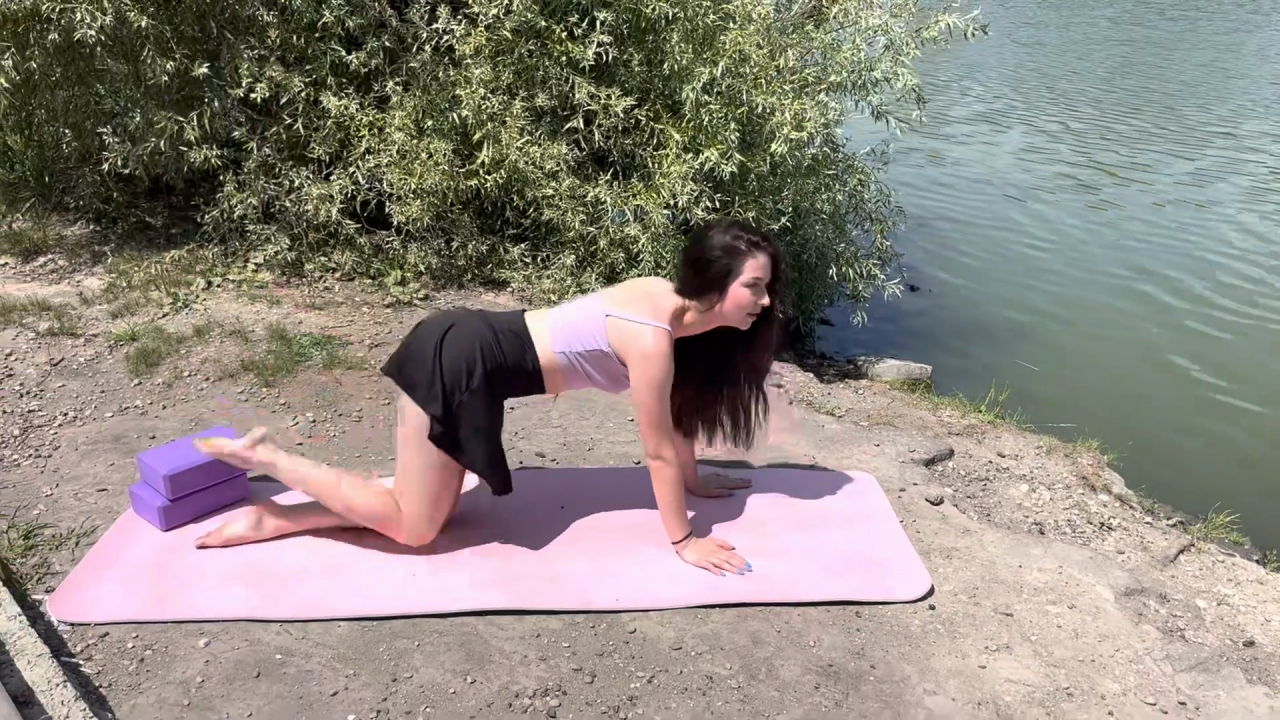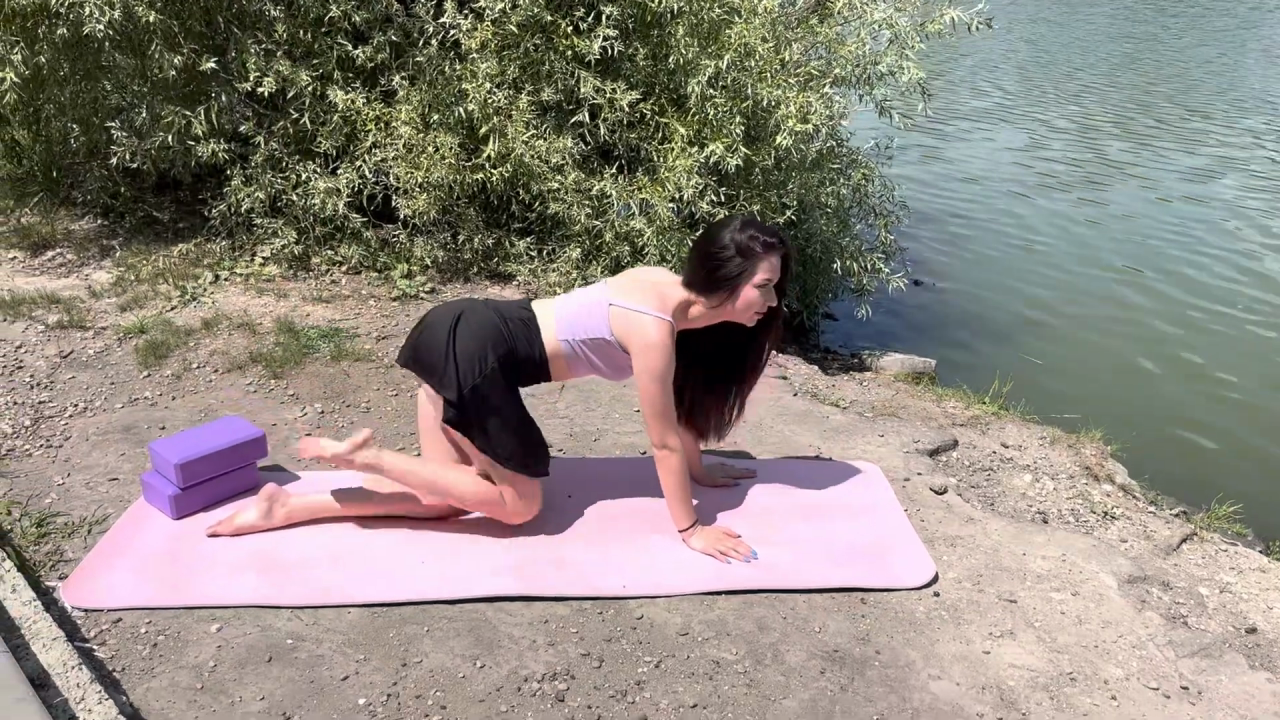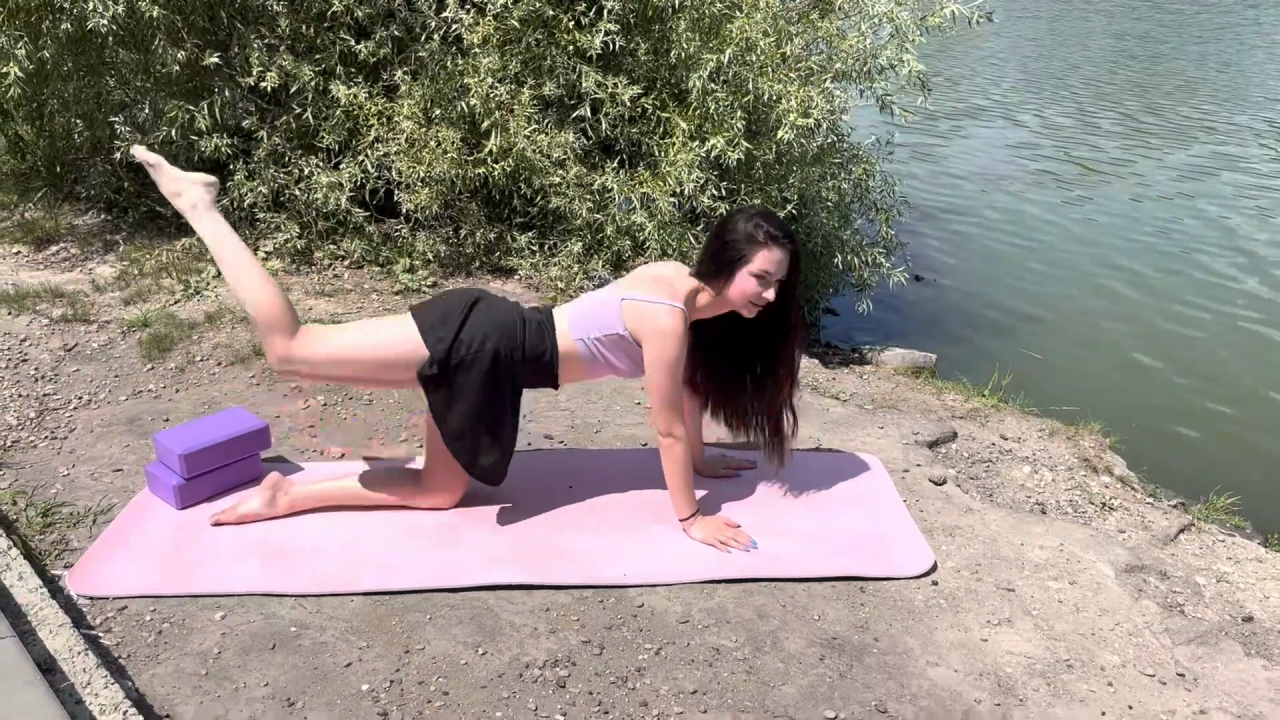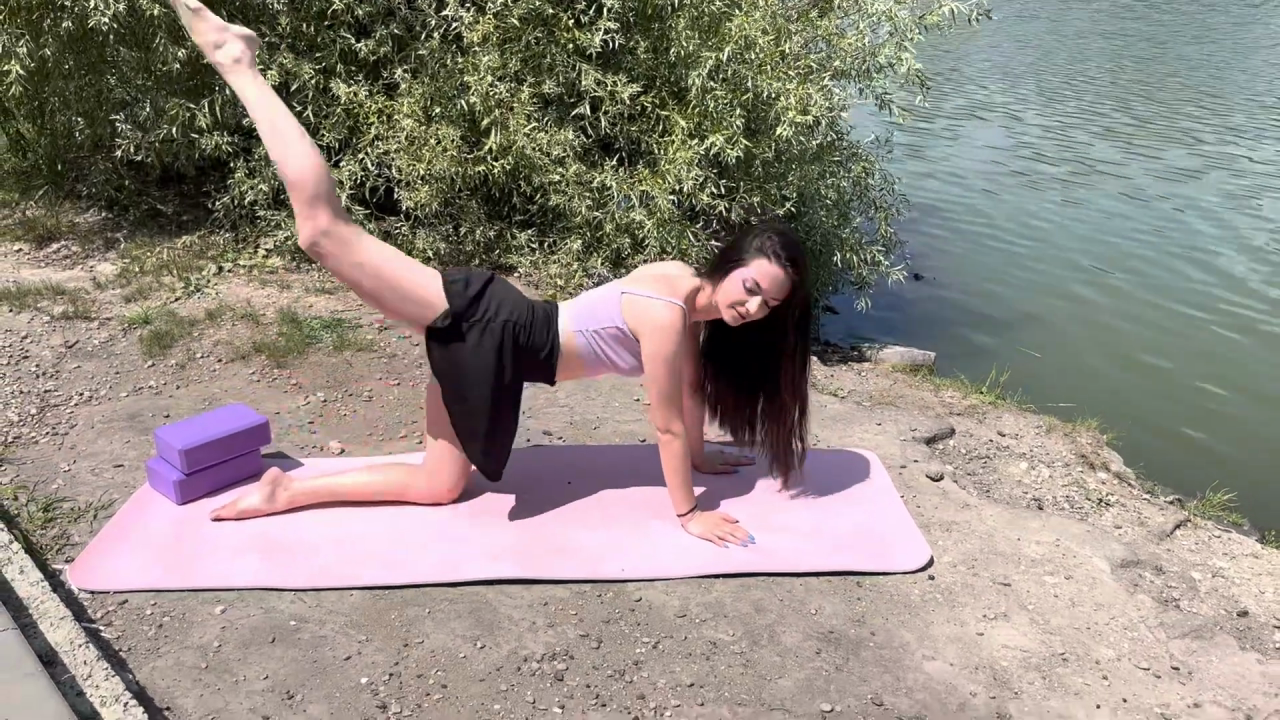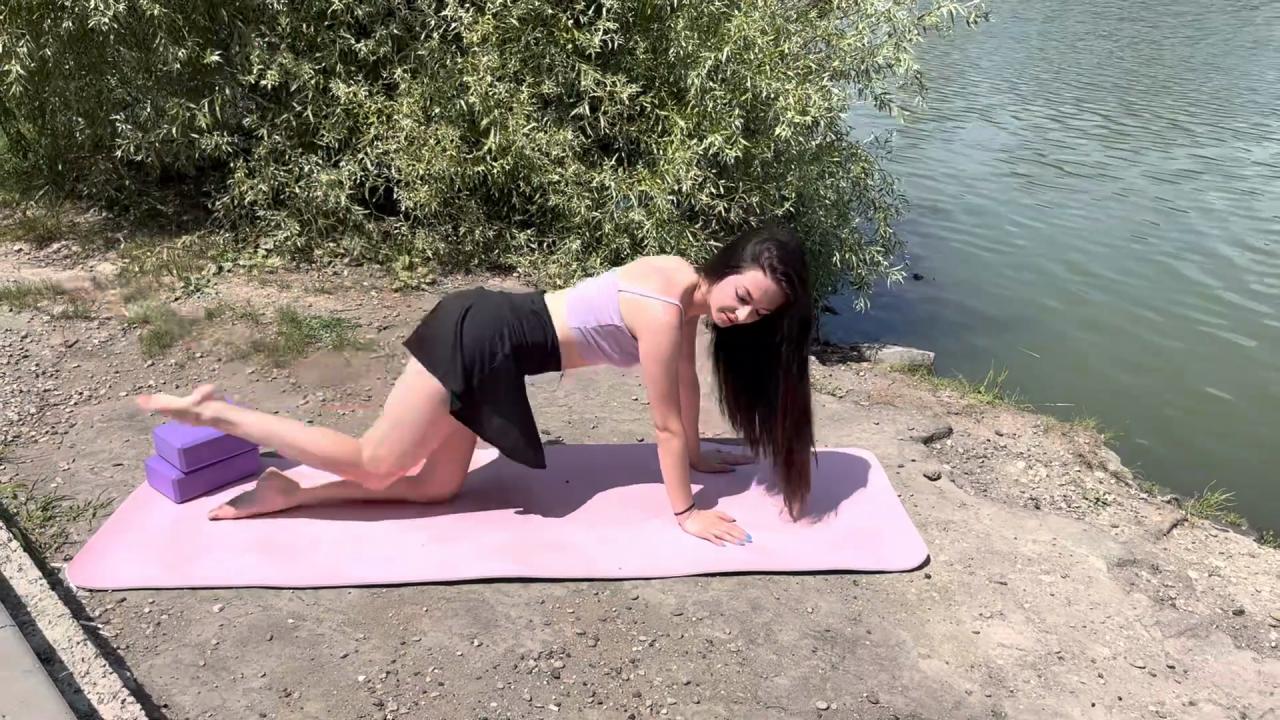
dt=0.4s
person 1, frame 1
left shoulder: (667, 298)
right shoulder: (652, 340)
left elbow: (677, 409)
right elbow: (658, 449)
left wrist: (693, 480)
right wrist: (683, 538)
left hip: (462, 343)
right hip: (463, 363)
left knee: (429, 511)
right knee: (413, 528)
left ankle: (272, 516)
right ankle: (259, 456)
person 1, frame 2
left shoulder: (672, 288)
right shoulder: (654, 327)
left elbow: (681, 402)
right elbow: (663, 438)
left wrist: (697, 469)
right wrist: (688, 527)
left hip: (469, 331)
right hip: (476, 351)
left knee: (447, 491)
right knee: (518, 505)
left ankle: (281, 505)
right ankle: (364, 455)
person 1, frame 3
left shoulder: (679, 278)
right shoulder: (668, 316)
left elbow: (680, 398)
right elbow: (671, 430)
left wrist: (686, 486)
right wrist: (690, 516)
left hip: (499, 338)
right hip: (478, 343)
left knee: (439, 491)
right knee: (287, 348)
left ankle: (285, 494)
right ankle: (198, 200)
person 1, frame 4
left shoulder: (692, 298)
right shoulder: (665, 316)
left elbow: (687, 397)
right elbow: (667, 426)
left wrist: (696, 461)
right wrist: (685, 511)
left hip: (490, 343)
right hip: (475, 321)
left knee: (439, 488)
right knee: (323, 228)
left ankle: (285, 491)
right ankle: (239, 66)
person 1, frame 5
left shoulder: (683, 277)
right shoulder: (664, 308)
left elbow: (682, 385)
right elbow: (665, 420)
left wrist: (694, 457)
right wrist: (683, 509)
left hip: (481, 324)
right hip: (479, 345)
left knee: (443, 482)
right knee: (374, 465)
left ankle: (278, 487)
right ankle: (214, 412)
